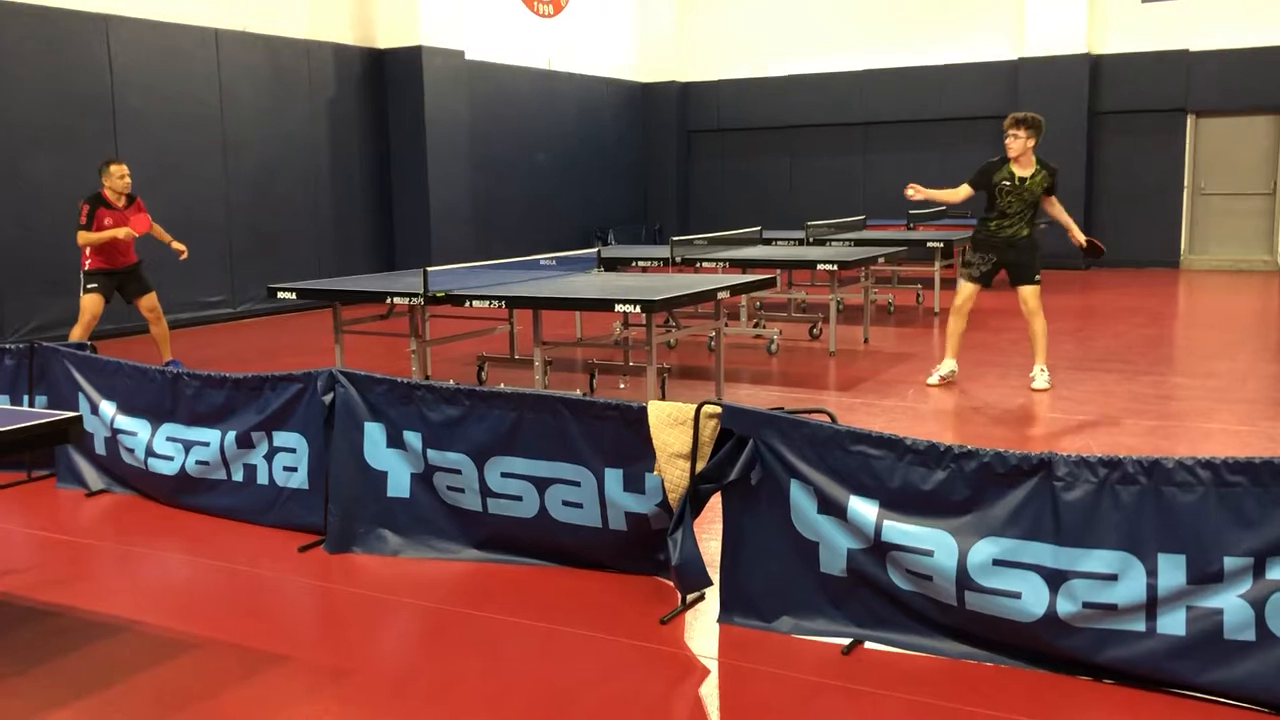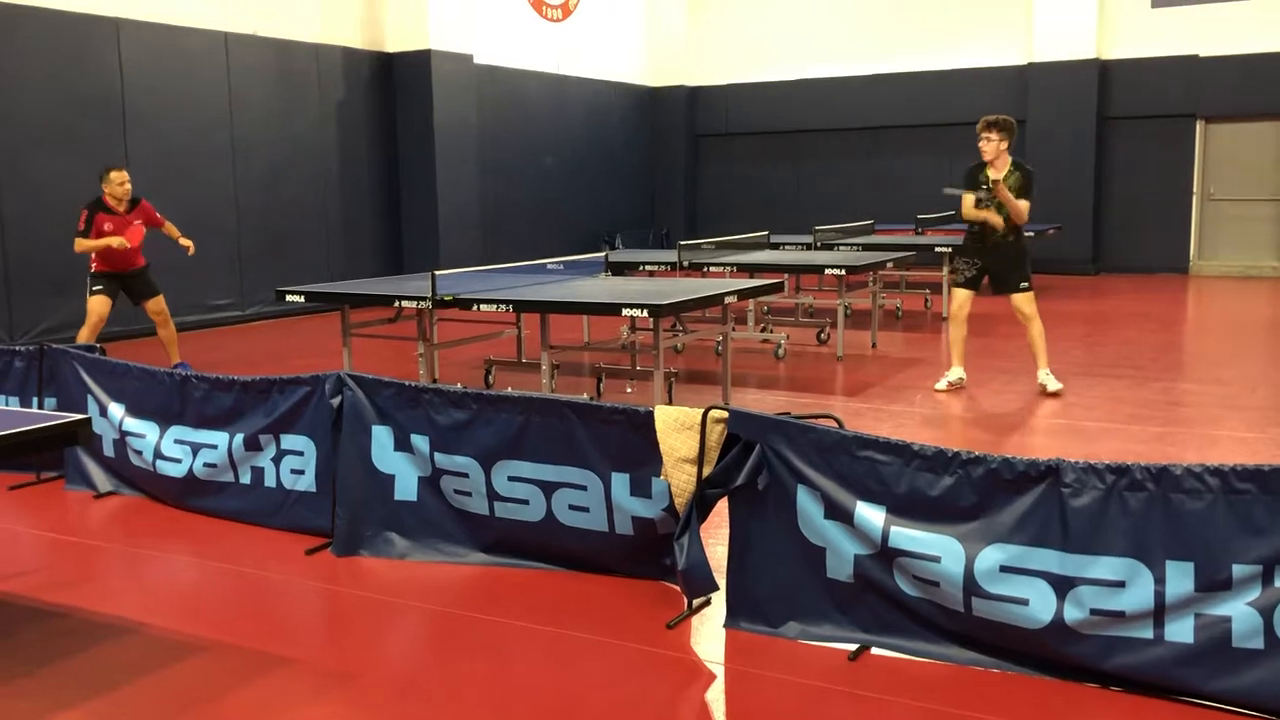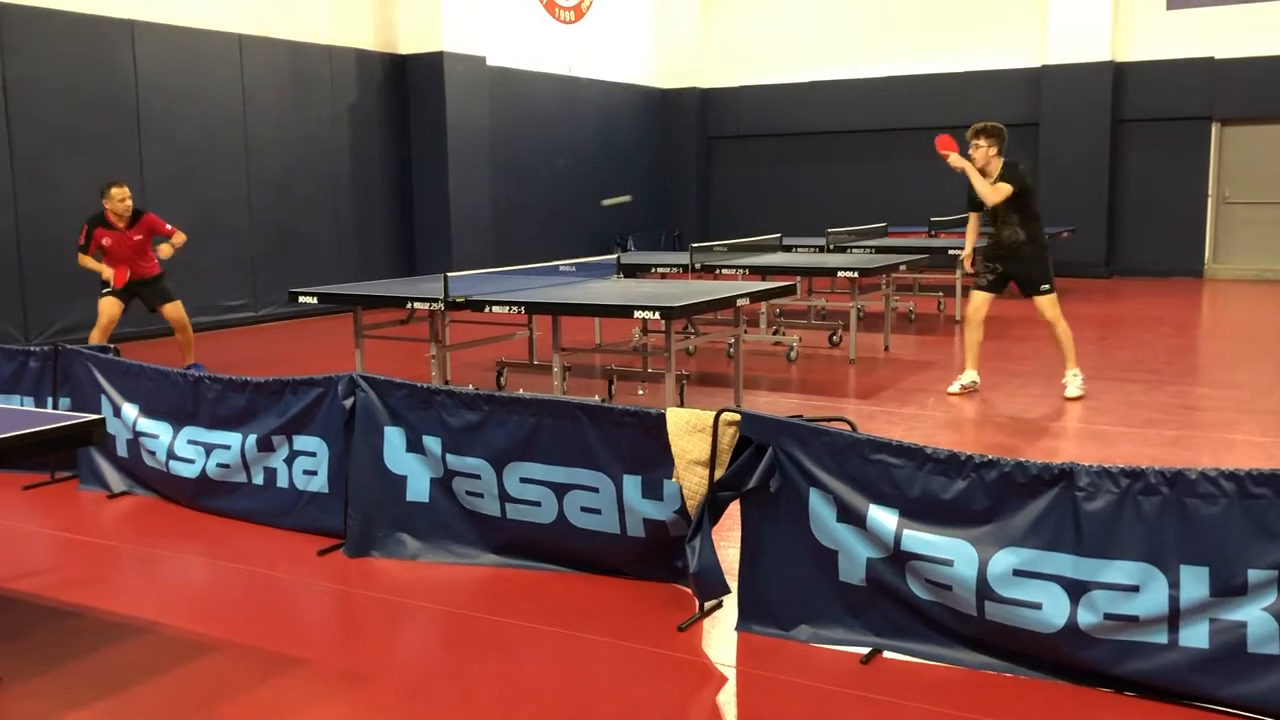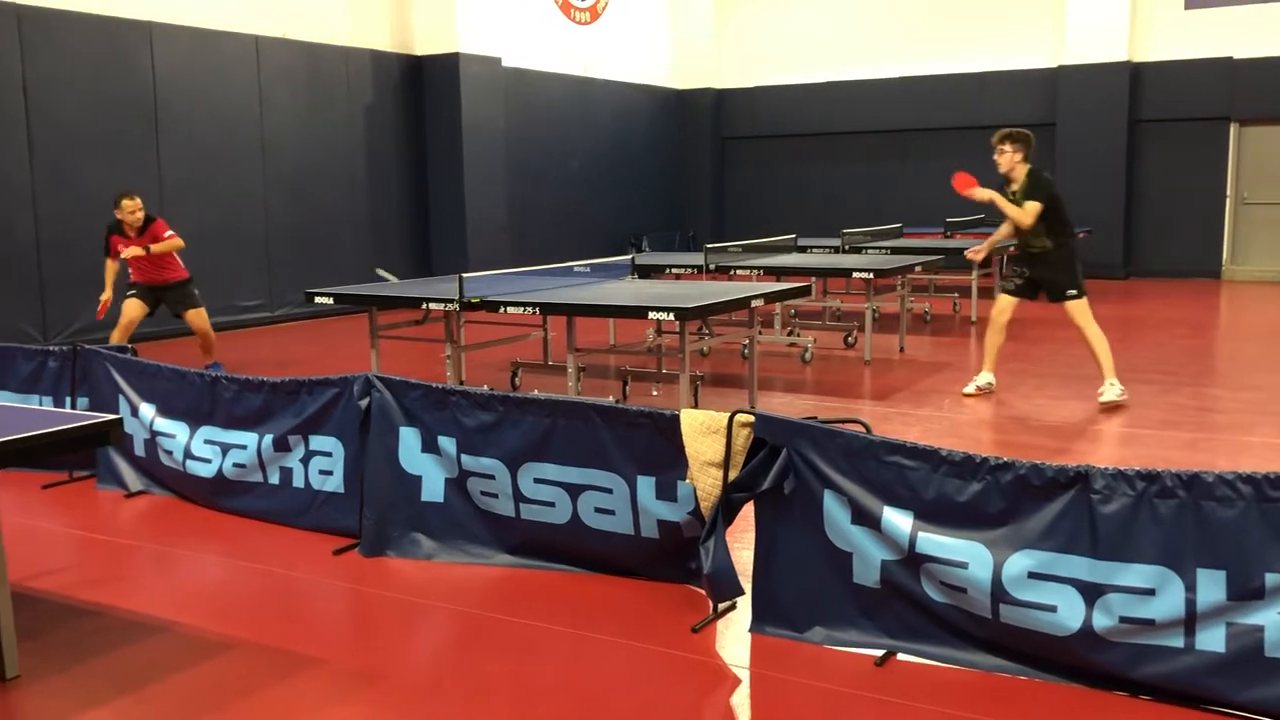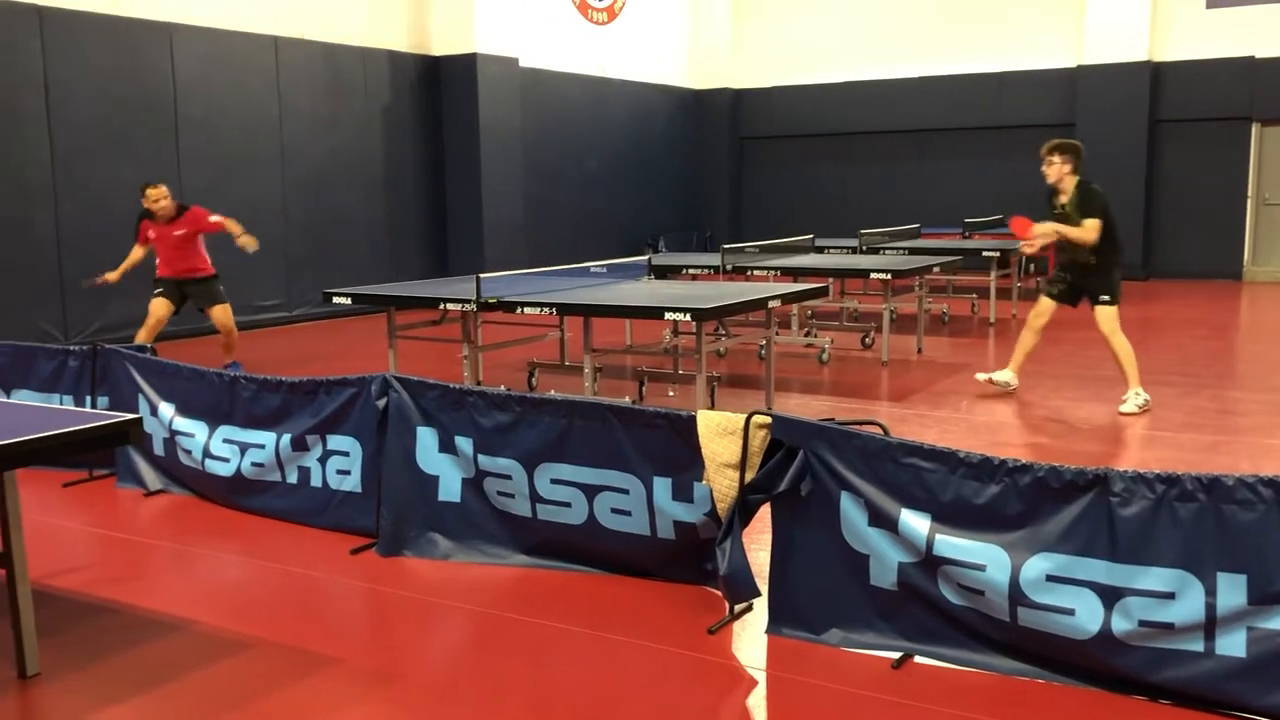
dt=0.2s
person 1, frame 1
left shoulder: (1047, 173)
right shoulder: (994, 168)
right elbow: (960, 194)
left wrist: (1072, 228)
right wrist: (926, 193)
left hip: (1022, 245)
right hip: (986, 242)
left knee: (1032, 307)
right knee: (961, 304)
left ankle: (1040, 369)
right ankle: (949, 364)
person 1, frame 2
left shoulder: (1024, 174)
right shoulder: (974, 172)
left elbow: (1022, 217)
right elbow: (966, 212)
left wrist: (1005, 197)
right wrist: (988, 215)
left hip: (1009, 250)
right hip: (974, 248)
left knee: (1027, 312)
right knee: (957, 311)
left ankle: (1043, 373)
right ankle: (956, 372)
person 1, frame 3
left shoulder: (1014, 171)
right shoulder: (976, 181)
left elbow: (992, 199)
right elbow: (974, 218)
left wrist: (967, 167)
right wrist: (968, 247)
left hip: (1029, 251)
right hip: (995, 252)
left knee: (1051, 315)
right knee: (973, 313)
left ankle: (1072, 373)
right ankle: (970, 375)
person 1, frame 4
left shoulder: (1039, 181)
right shoulder: (1007, 186)
left elbow: (1025, 220)
left wrist: (993, 196)
right wrist: (986, 245)
left hip: (1058, 256)
right hip: (1027, 257)
left knee: (1082, 320)
right knee: (998, 315)
left ankle: (1112, 383)
right ankle: (986, 377)
person 1, frame 5
left shoulder: (1090, 194)
right shoulder: (1054, 196)
left elbow: (1090, 236)
left wrist: (1057, 228)
right wrist: (1039, 242)
left hip: (1101, 267)
right hip: (1071, 264)
left knee: (1108, 328)
right knee: (1036, 318)
left ankle: (1137, 393)
right ankle: (1009, 375)
person 2, frame 1
left shoulder: (134, 202)
right shoulder: (92, 204)
left elbow: (150, 225)
right elbow: (82, 239)
left wrist: (172, 242)
right wrist: (115, 232)
left hip: (129, 267)
right hip: (98, 270)
left knee: (155, 313)
right knee: (88, 318)
left ankle: (169, 361)
person 2, frame 2
left shoulder: (139, 205)
right shoulder: (92, 210)
left elbow: (163, 224)
right elbow: (79, 246)
left wrist: (180, 238)
right wrist: (109, 240)
left hip: (136, 269)
right hip: (104, 272)
left knee: (162, 315)
right knee: (95, 319)
left ankle: (177, 364)
person 2, frame 3
left shoulder: (144, 218)
right shoulder: (94, 225)
left elbow: (179, 235)
right elbow: (83, 257)
left wrist: (171, 246)
right wrist: (103, 268)
left hip: (151, 277)
left knee: (181, 322)
right knee: (105, 322)
left ankle: (190, 365)
person 2, frame 4
left shoulder: (154, 224)
right shoulder: (113, 232)
left elbow: (178, 243)
right elbow: (112, 259)
left wrist: (145, 249)
right wrist: (108, 289)
left hip: (176, 282)
right hip: (143, 284)
left knee: (203, 330)
right knee: (126, 322)
left ankle: (211, 364)
person 2, frame 5
left shoulder: (191, 213)
right shoulder: (145, 221)
left elbow: (226, 223)
right elbow: (140, 249)
left wrist: (241, 236)
right wrist: (118, 272)
left hip: (202, 277)
right hip: (169, 279)
left knee: (227, 326)
right knee: (153, 322)
left ankle: (231, 363)
